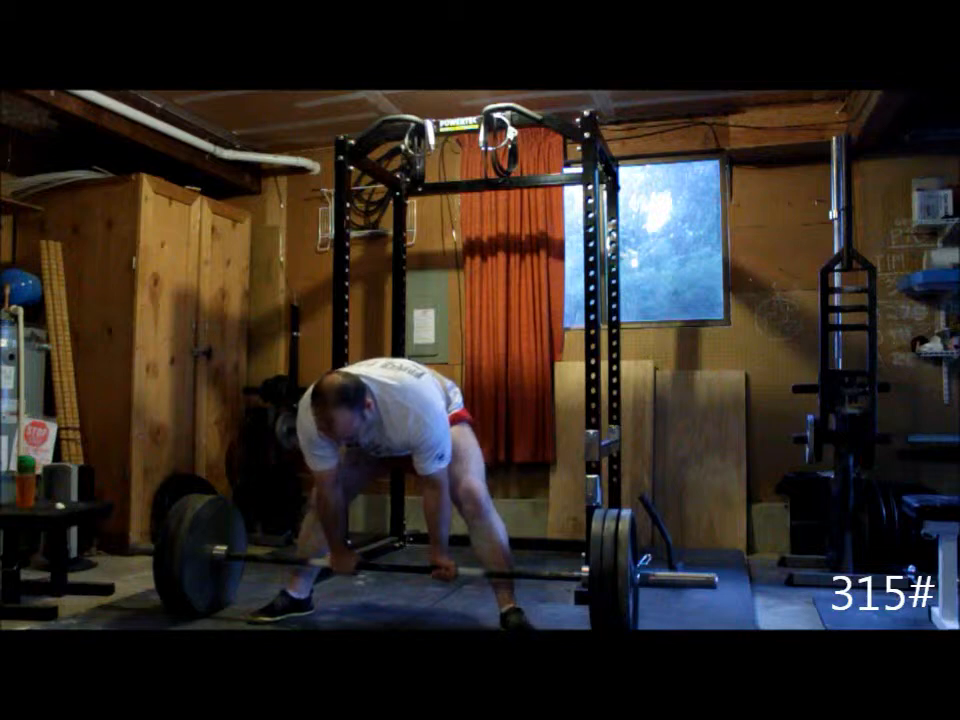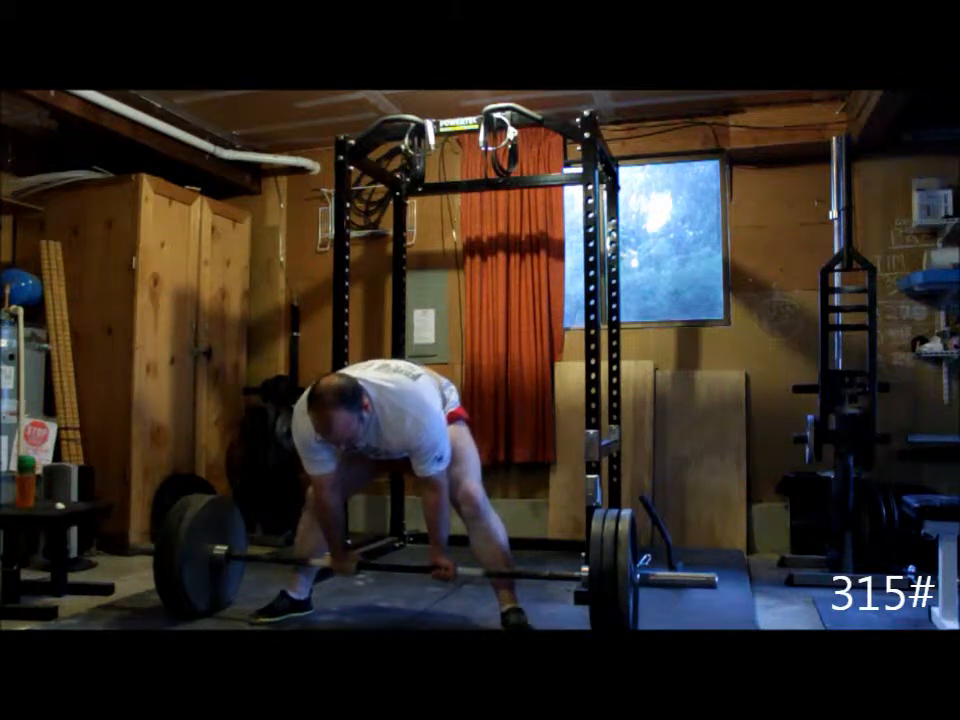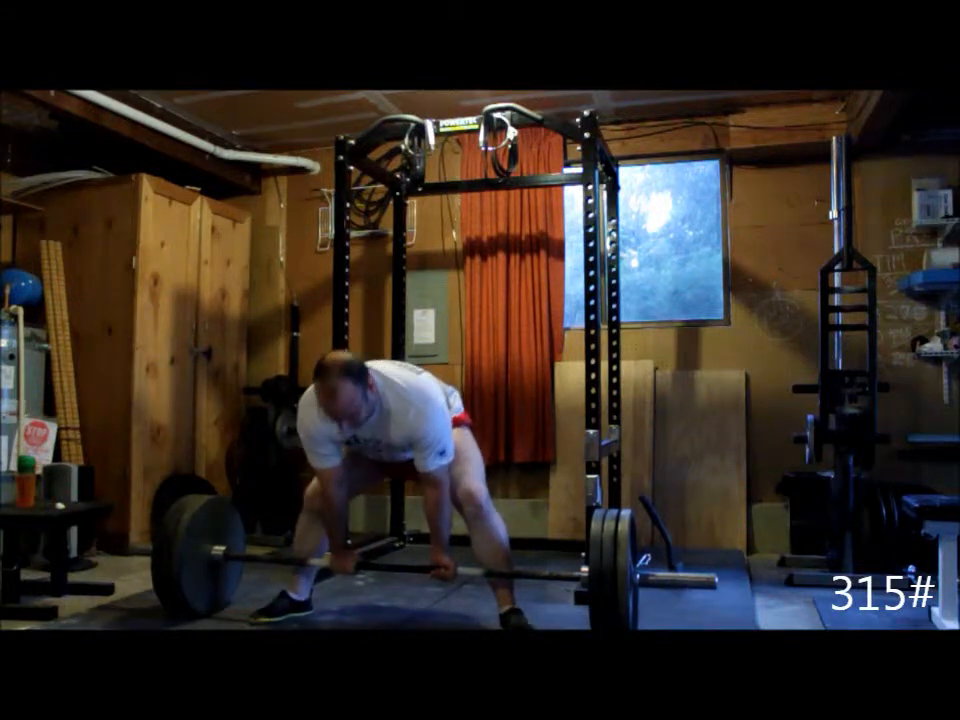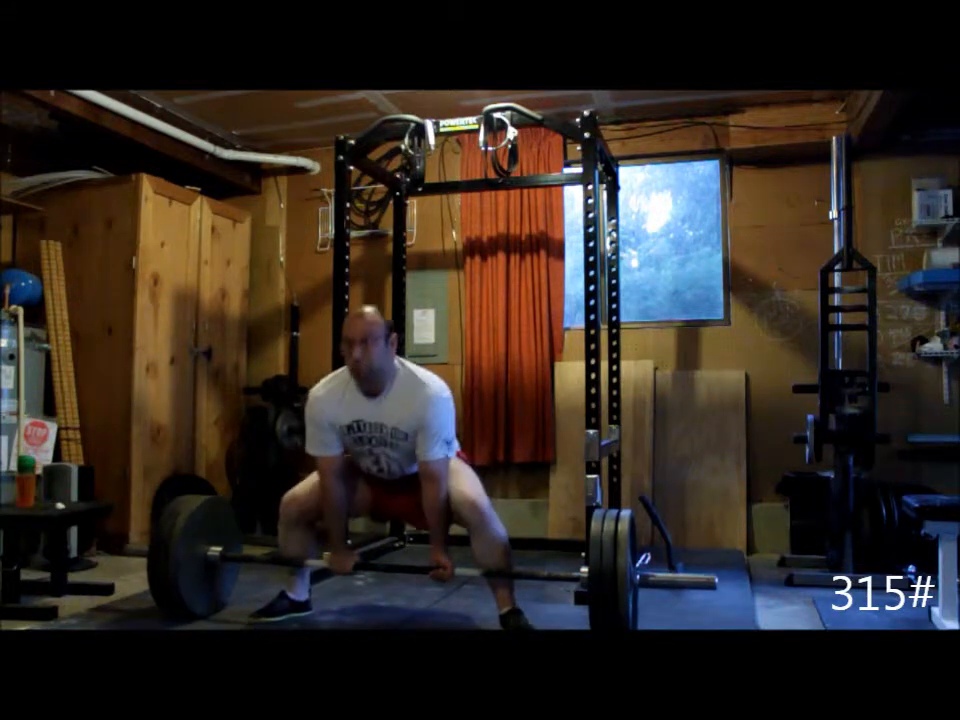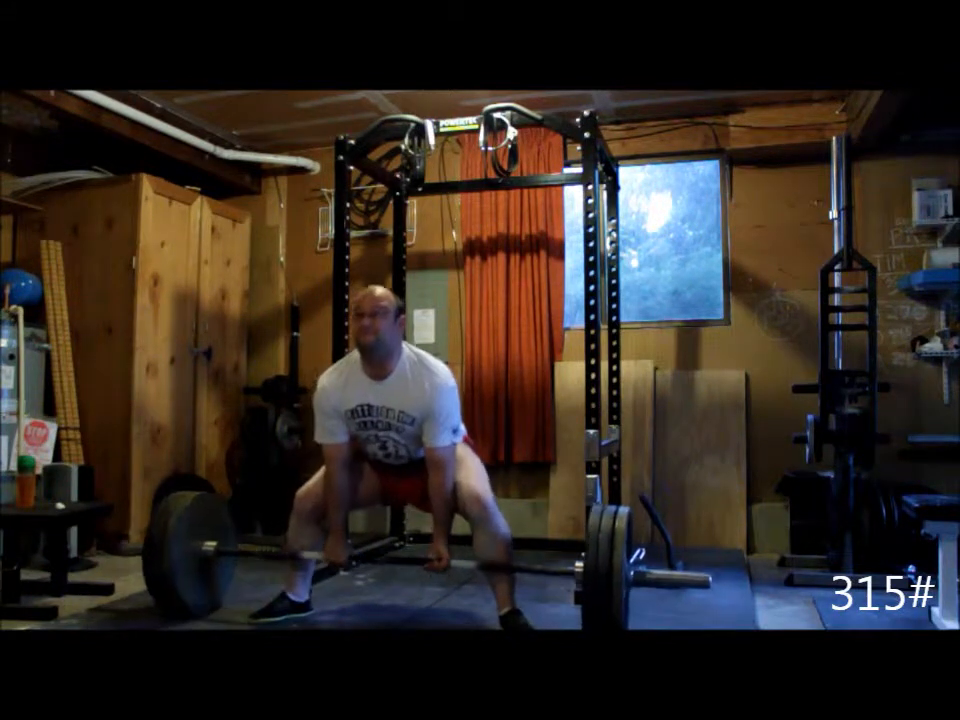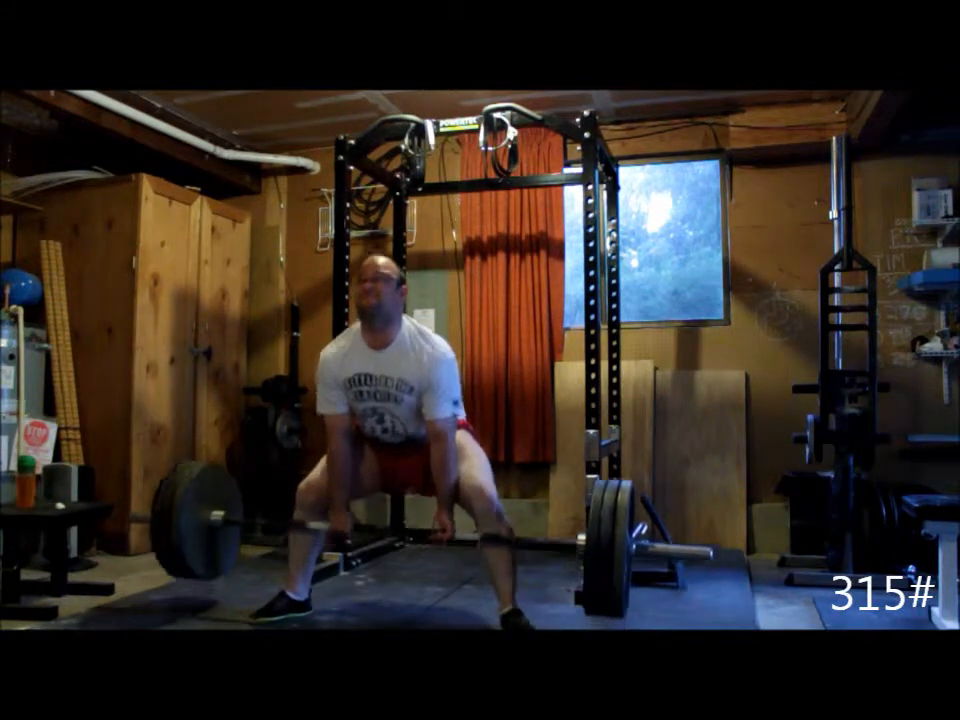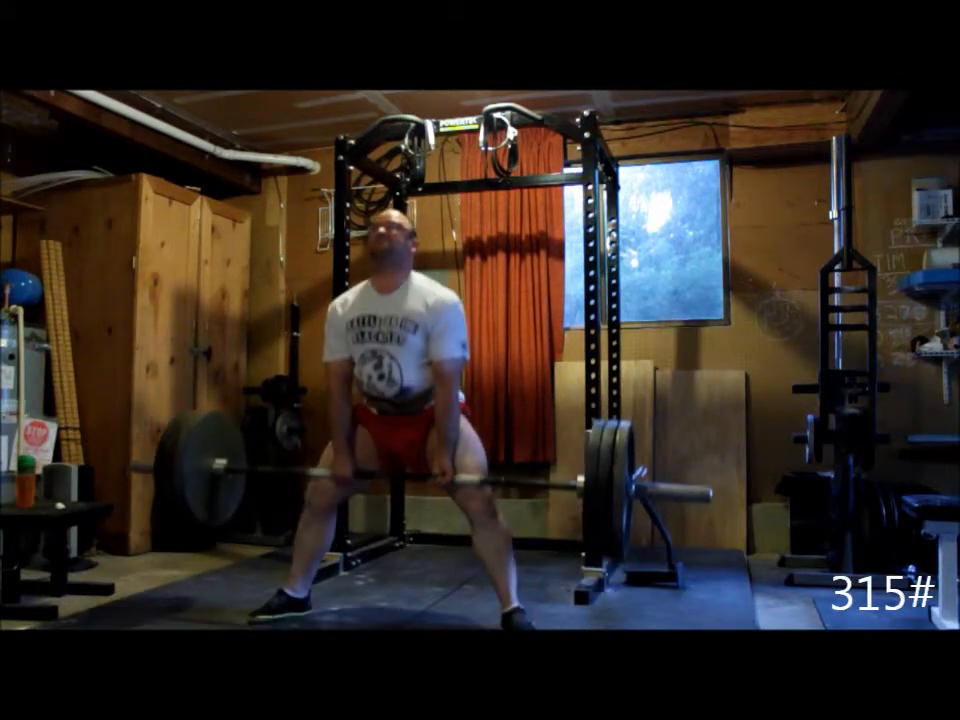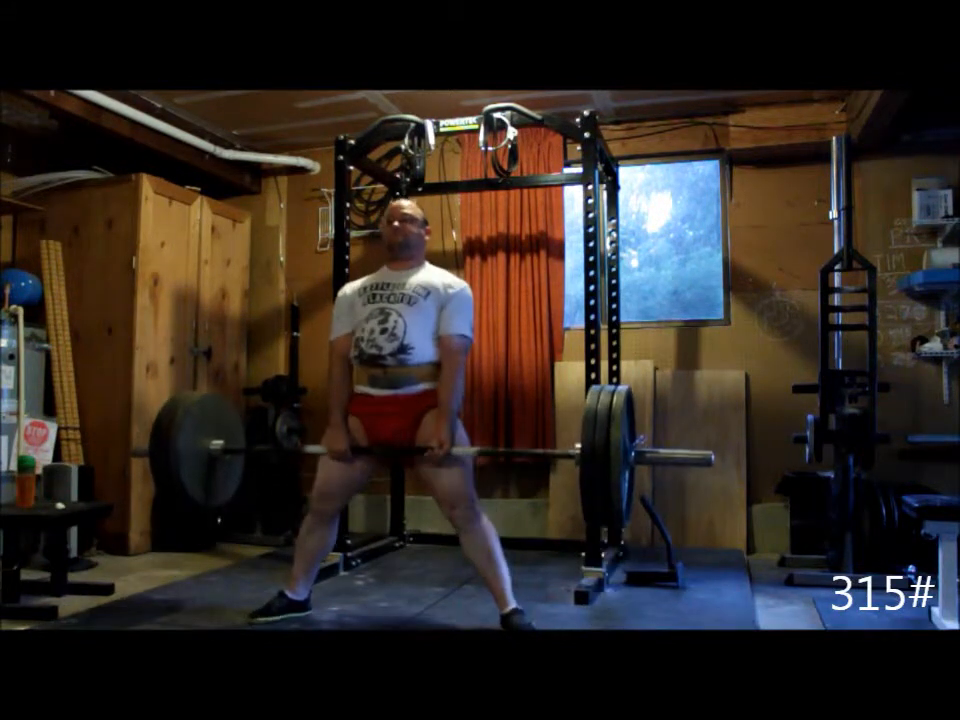
dt=0.4s
person 1, frame 1
left shoulder: (422, 411)
right shoulder: (311, 414)
left elbow: (435, 486)
right elbow: (329, 488)
left wrist: (439, 551)
right wrist: (338, 550)
left hip: (444, 414)
left knee: (474, 498)
right knee: (319, 498)
left ankle: (509, 608)
right ankle: (297, 594)
person 1, frame 2
left shoulder: (420, 413)
right shoulder: (306, 419)
left elbow: (434, 488)
right elbow: (327, 491)
left wrist: (438, 551)
right wrist: (338, 552)
left hip: (440, 410)
left knee: (471, 499)
right knee: (316, 498)
left ankle: (510, 608)
right ankle: (297, 594)
person 1, frame 3
left shoulder: (422, 404)
right shoulder: (310, 411)
left elbow: (435, 484)
right elbow: (332, 485)
left wrist: (439, 550)
right wrist: (339, 550)
left hip: (442, 420)
left knee: (474, 499)
right knee: (316, 498)
left ankle: (509, 609)
right ankle: (297, 594)
person 1, frame 4
left shoulder: (429, 393)
right shoulder: (323, 398)
left elbow: (432, 480)
right elbow: (333, 479)
left wrist: (438, 548)
right wrist: (338, 547)
left hip: (434, 465)
right hip: (368, 475)
left knee: (475, 506)
right knee: (292, 506)
left ankle: (509, 611)
right ankle: (296, 596)
person 1, frame 5
left shoulder: (434, 381)
right shoulder: (332, 385)
left elbow: (439, 466)
right elbow: (338, 465)
left wrist: (440, 538)
right wrist: (336, 535)
left hip: (438, 455)
right hip: (375, 461)
left knee: (480, 505)
right knee: (305, 503)
left ankle: (508, 611)
right ankle: (296, 597)
person 1, frame 6
left shoulder: (433, 354)
right shoulder: (334, 357)
left elbow: (440, 438)
right elbow: (340, 436)
left wrist: (444, 508)
right wrist: (339, 507)
left hip: (441, 434)
right hip: (374, 441)
left knee: (484, 500)
right knee: (309, 495)
left ankle: (509, 611)
right ankle: (295, 596)
person 1, frame 7
left shoulder: (439, 302)
right shoulder: (343, 308)
left elbow: (447, 383)
right elbow: (339, 385)
left wrist: (445, 453)
right wrist: (341, 453)
left hip: (432, 414)
right hip: (374, 417)
left knee: (479, 501)
right knee: (319, 495)
left ankle: (512, 609)
right ankle: (294, 594)
person 1, frame 8
left shoulder: (449, 287)
right shoulder: (354, 291)
left elbow: (454, 358)
right elbow: (340, 360)
left wrist: (445, 423)
right wrist: (337, 425)
left hip: (423, 403)
right hip: (364, 405)
left knee: (463, 509)
right knee: (322, 503)
left ankle: (510, 609)
right ankle: (295, 595)
